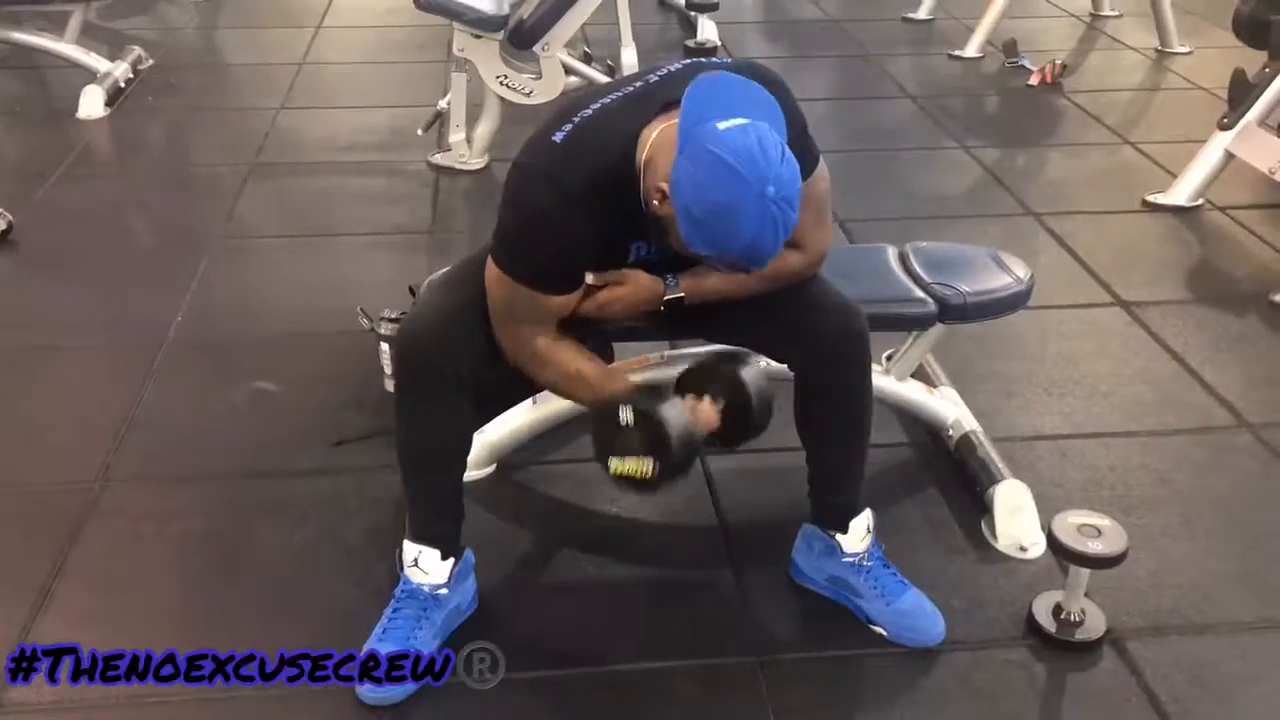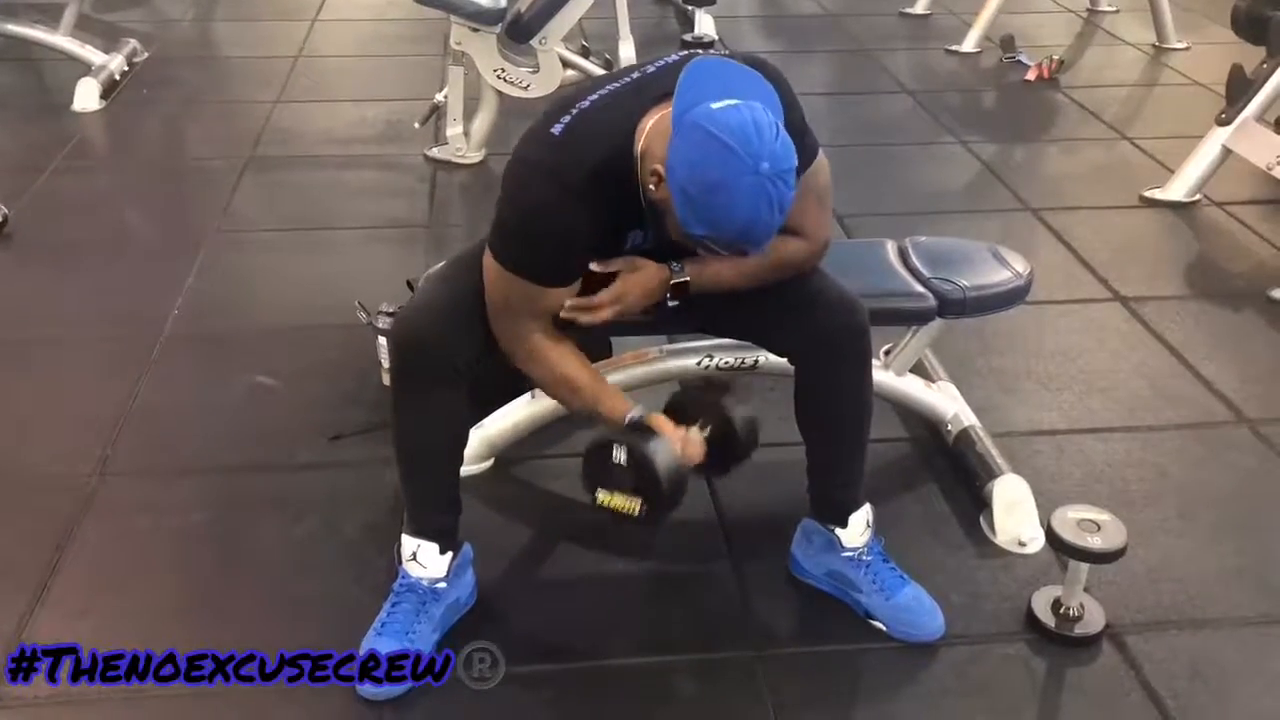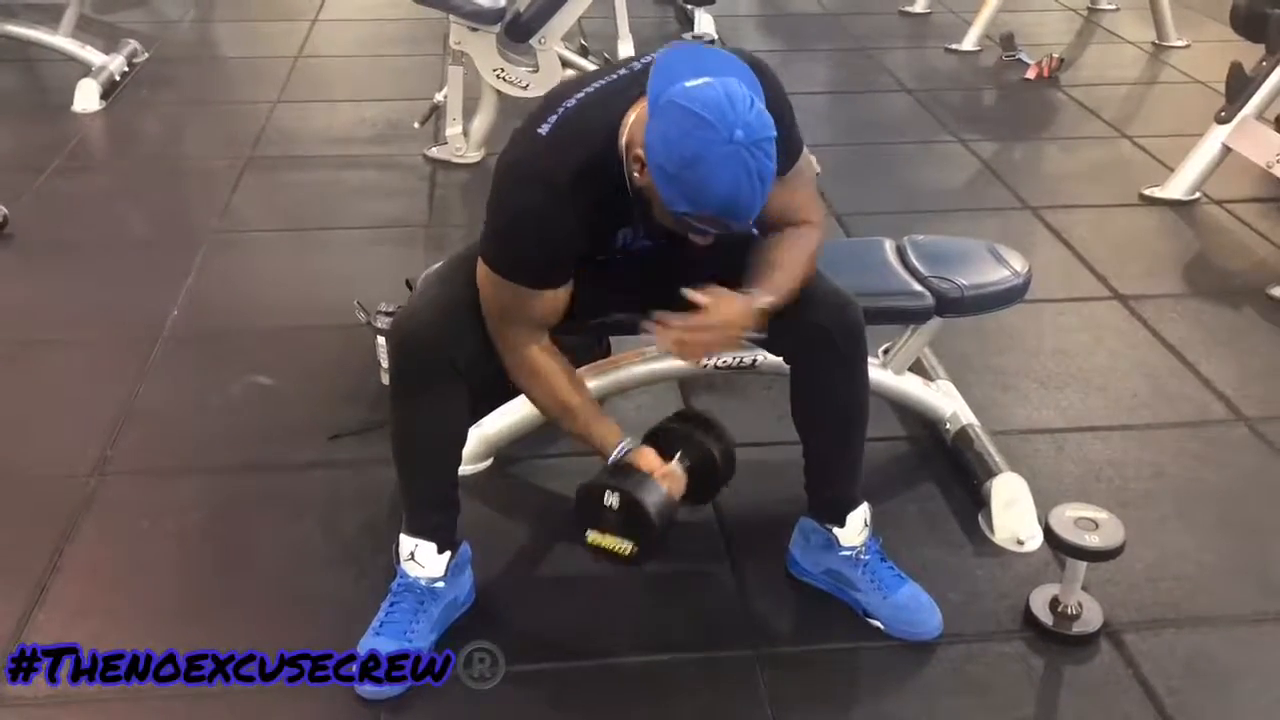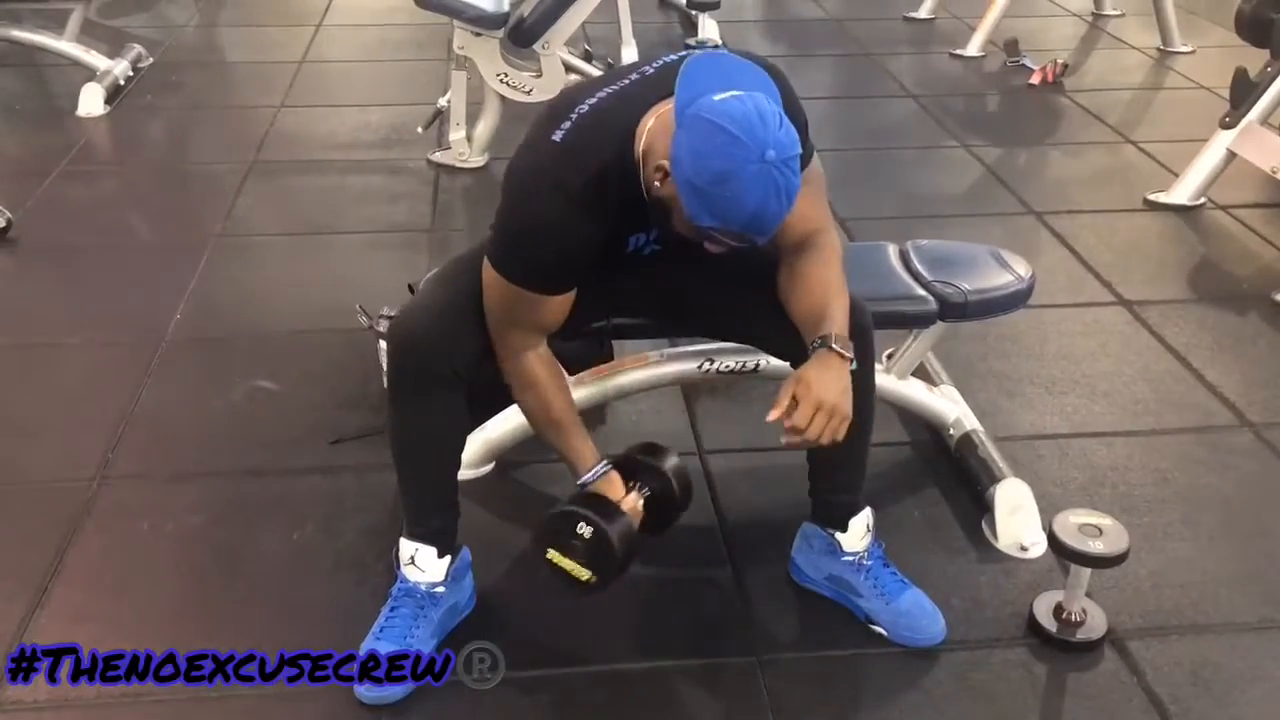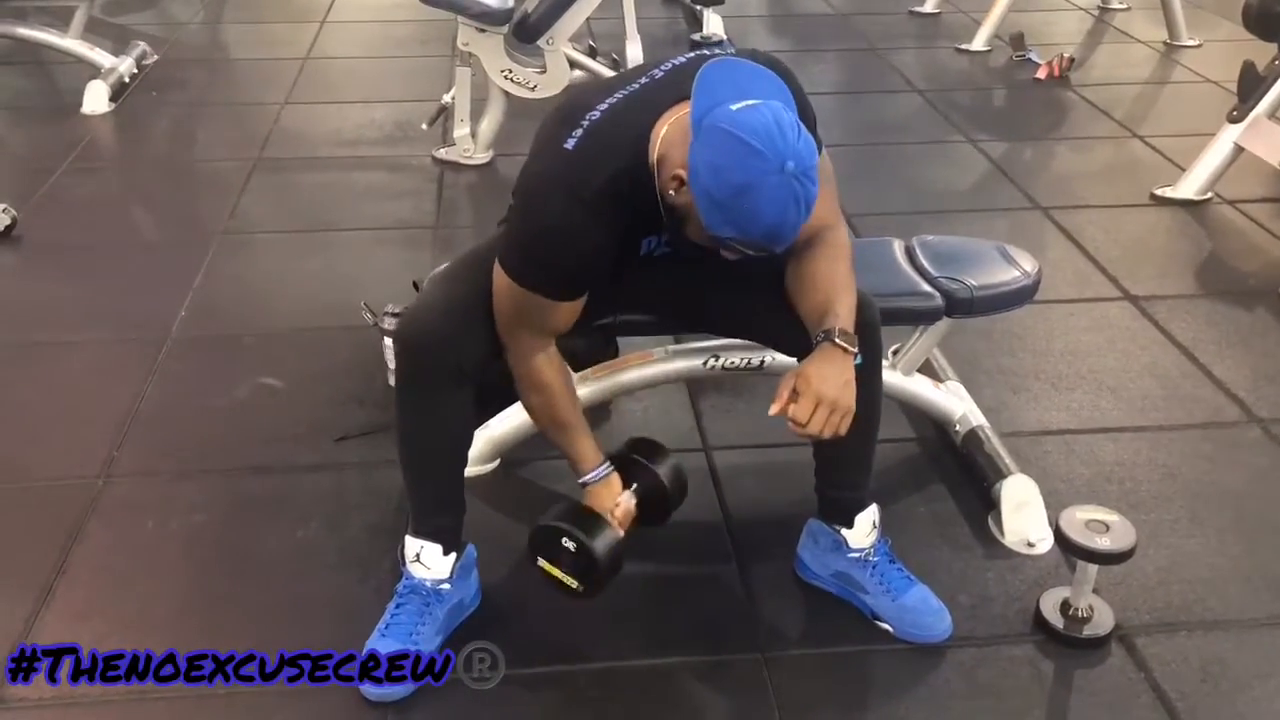
dt=1s
person 1, frame 1
left shoulder: (762, 113)
right shoulder: (555, 185)
left elbow: (806, 248)
right elbow: (525, 337)
left wrist: (668, 291)
left hip: (674, 279)
right hip: (563, 269)
left knee: (838, 331)
right knee: (428, 346)
left ankle: (838, 545)
right ankle: (435, 574)
person 1, frame 2
left shoulder: (759, 105)
right shoulder: (553, 176)
left elbow: (807, 239)
right elbow: (521, 331)
left wrist: (674, 280)
right wrist: (638, 421)
left hip: (674, 268)
right hip: (559, 264)
left knee: (838, 324)
right knee: (423, 338)
left ankle: (839, 540)
right ankle: (433, 567)
person 1, frame 3
left shoulder: (750, 100)
right shoulder: (543, 173)
left elbow: (799, 222)
right elbow: (521, 340)
left wrist: (758, 303)
right wrist: (620, 452)
left hip: (681, 265)
right hip: (559, 269)
left knee: (828, 320)
right knee: (422, 339)
left ankle: (836, 538)
right ankle: (430, 564)
person 1, frame 4
left shoulder: (762, 107)
right shoulder: (555, 179)
left elbow: (810, 238)
right elbow: (520, 343)
left wrist: (831, 351)
right wrist: (592, 473)
left hip: (681, 261)
right hip: (564, 270)
left knee: (846, 325)
right knee: (421, 341)
left ankle: (839, 543)
right ankle: (431, 569)
person 1, frame 5
left shoulder: (770, 107)
right shoulder: (567, 189)
left elbow: (821, 233)
right elbow: (529, 345)
left wrist: (835, 344)
right wrist: (594, 473)
left hip: (686, 238)
right hip: (569, 260)
left knee: (855, 321)
right knee: (428, 339)
left ankle: (845, 540)
right ankle: (436, 567)
